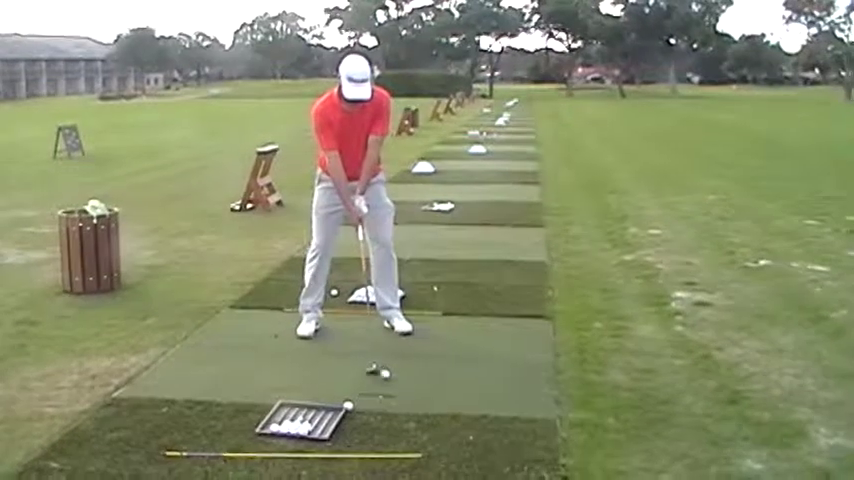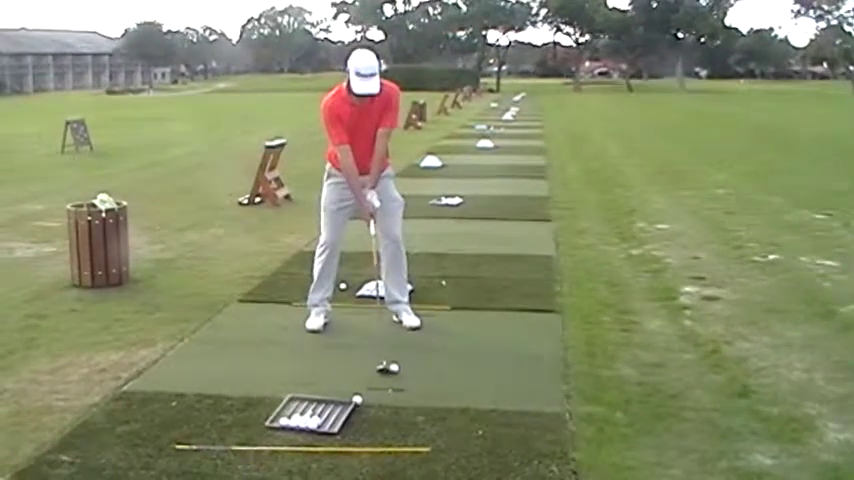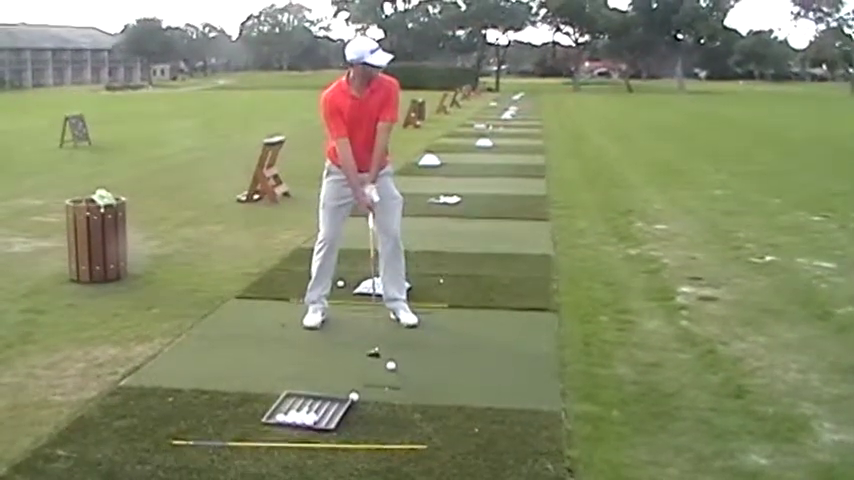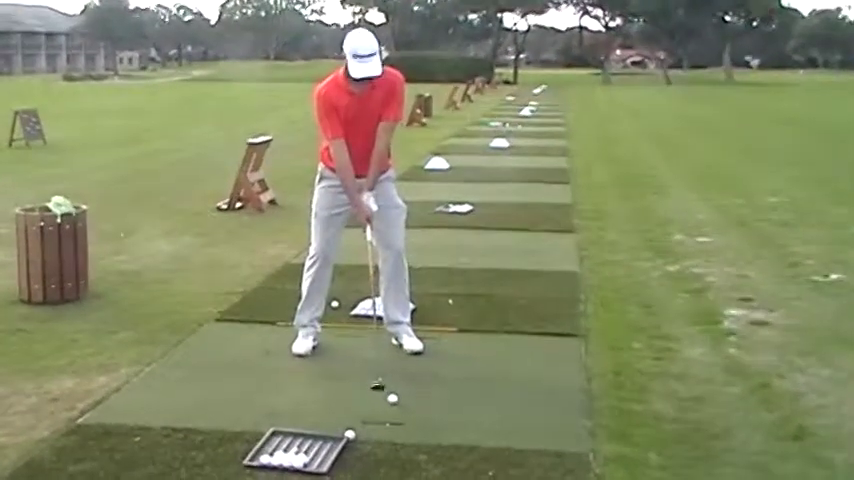
dt=1s
person 1, frame 1
left shoulder: (381, 100)
right shoulder: (322, 109)
left elbow: (373, 149)
right elbow: (333, 159)
left wrist: (361, 194)
right wrist: (348, 204)
left hip: (370, 180)
right hip: (331, 182)
left knee: (383, 244)
right knee: (320, 247)
left ankle: (391, 311)
right ankle: (310, 313)
person 1, frame 2
left shoulder: (390, 93)
right shoulder: (332, 104)
left elbow: (382, 142)
right elbow: (344, 153)
left wrist: (372, 187)
right wrist: (361, 198)
left hip: (379, 175)
right hip: (340, 177)
left knee: (393, 239)
right knee: (329, 241)
left ankle: (400, 305)
right ankle: (318, 307)
person 1, frame 3
left shoulder: (389, 87)
right shoulder: (331, 98)
left elbow: (382, 137)
right elbow: (343, 147)
left wrist: (371, 182)
right wrist: (358, 192)
left hip: (379, 172)
right hip: (340, 173)
left knee: (391, 236)
right knee: (327, 238)
left ankle: (397, 303)
right ankle: (316, 304)
person 1, frame 4
left shoulder: (393, 82)
right shoulder: (326, 92)
left elbow: (383, 139)
right elbow: (338, 150)
left wrist: (369, 189)
right wrist: (356, 200)
left hip: (379, 177)
right hip: (334, 178)
left knee: (394, 250)
right knee: (320, 253)
left ankle: (400, 326)
right ankle: (307, 328)
